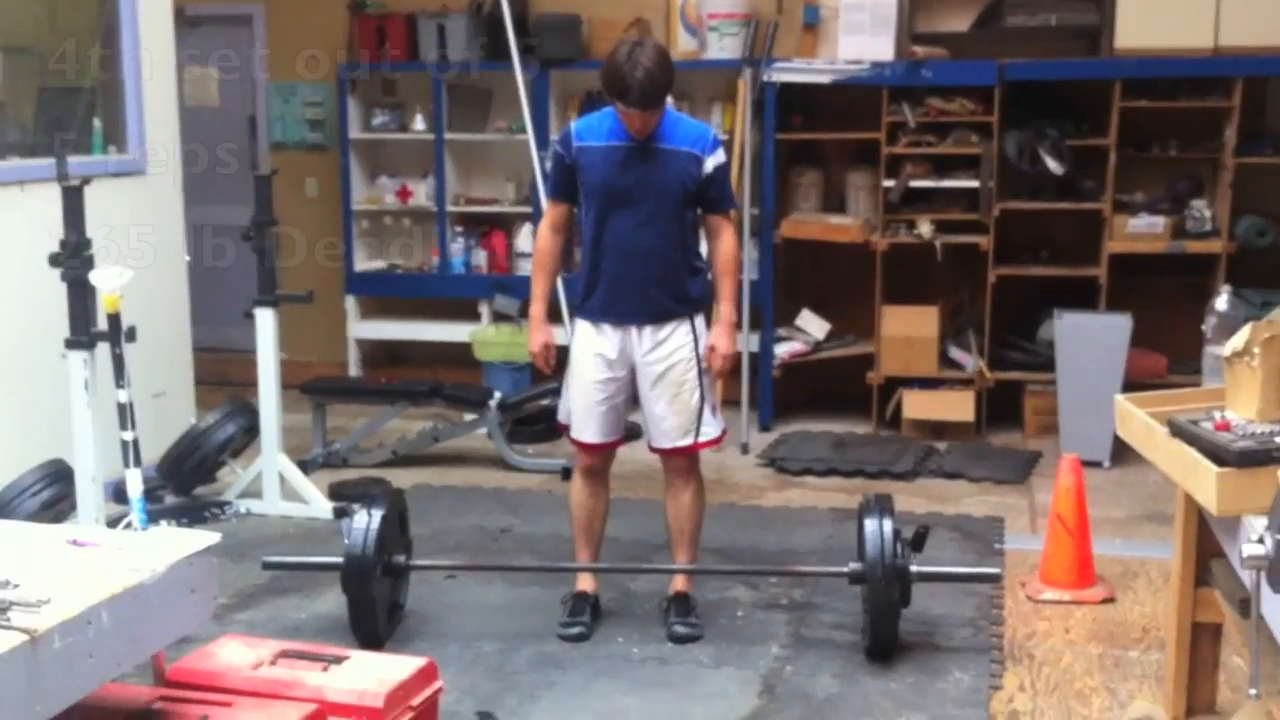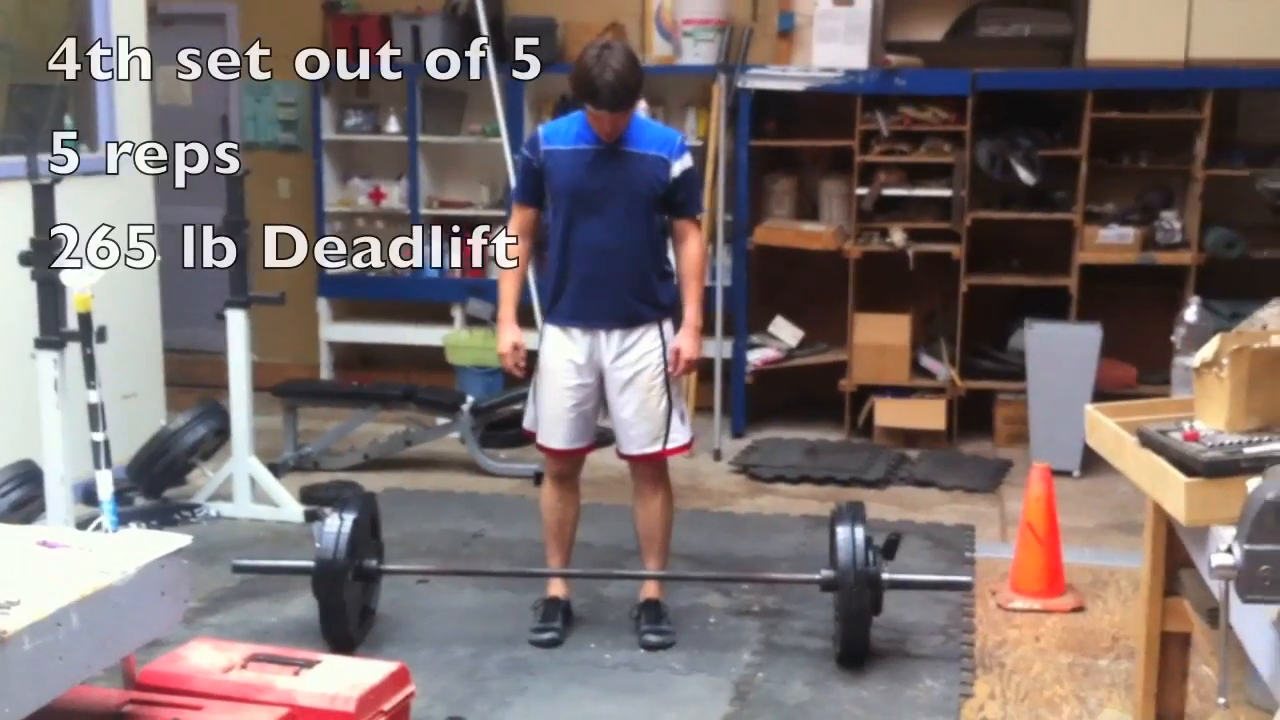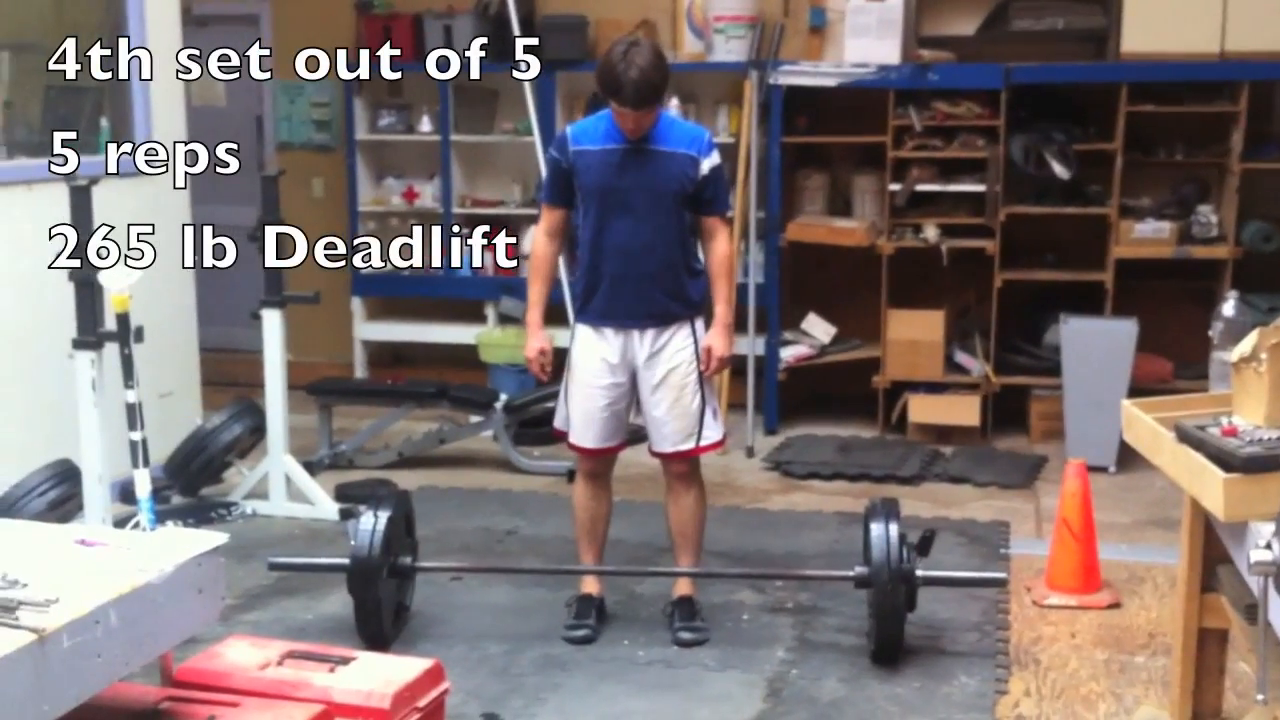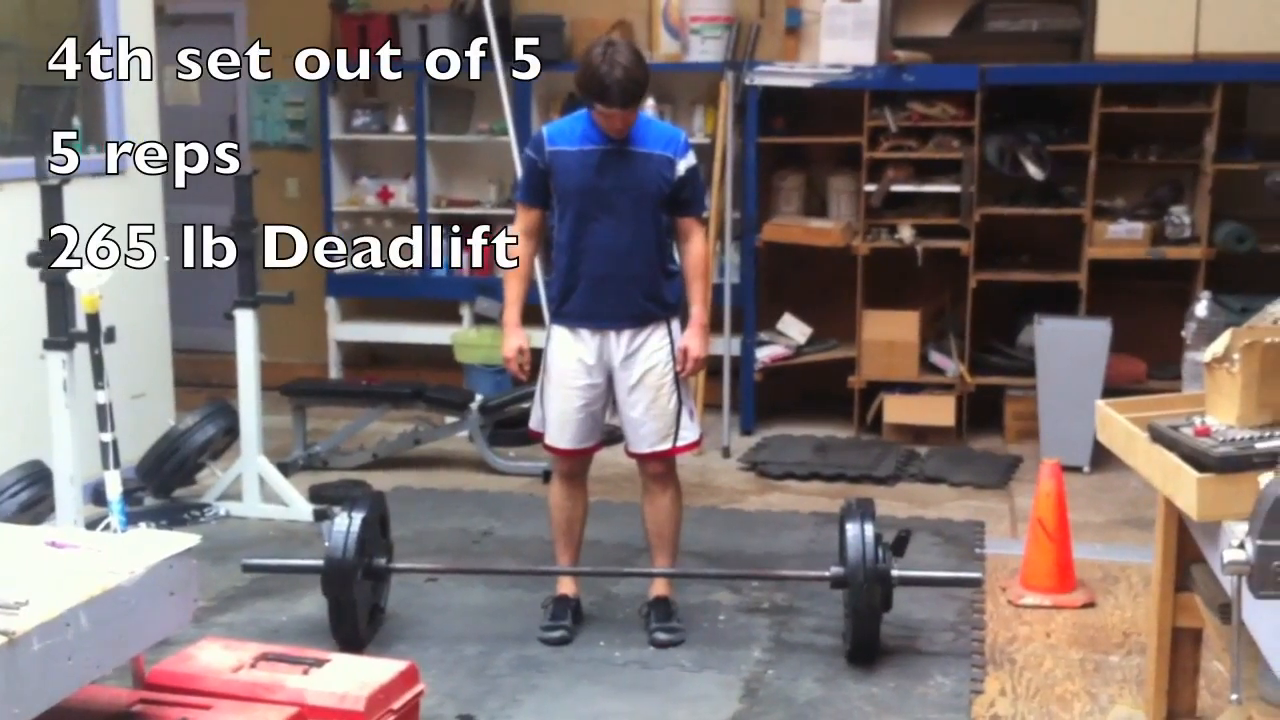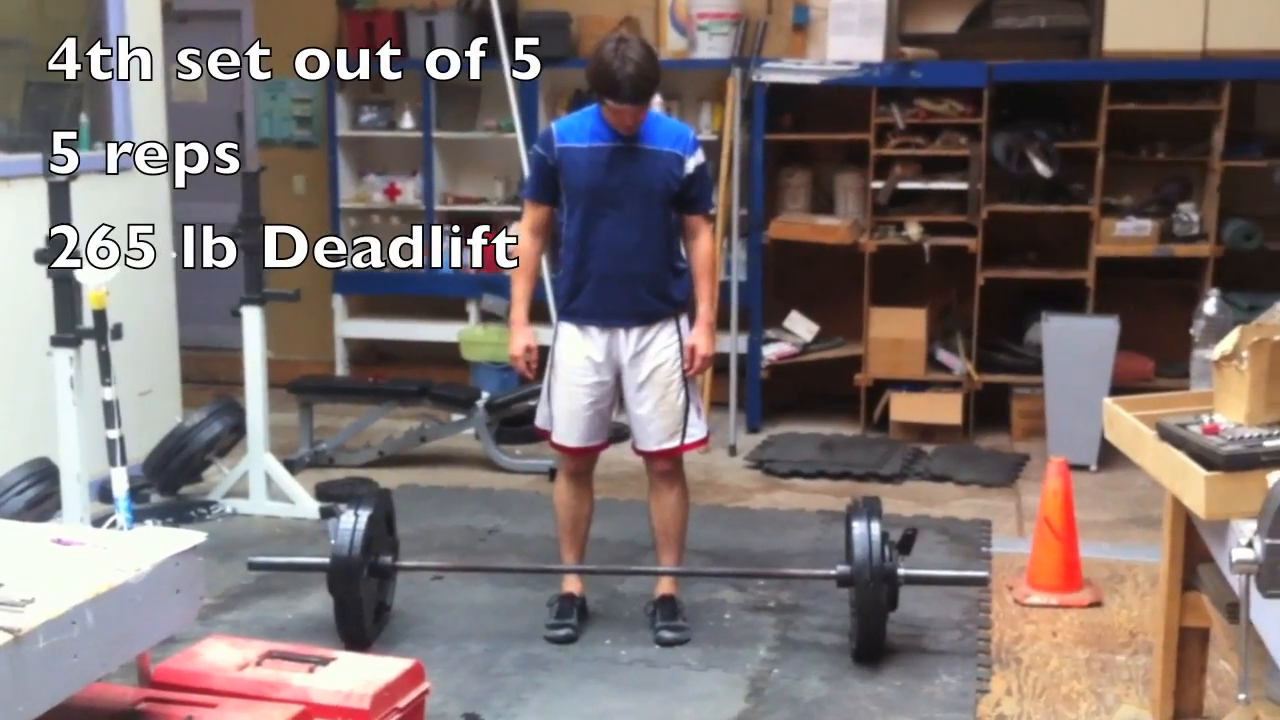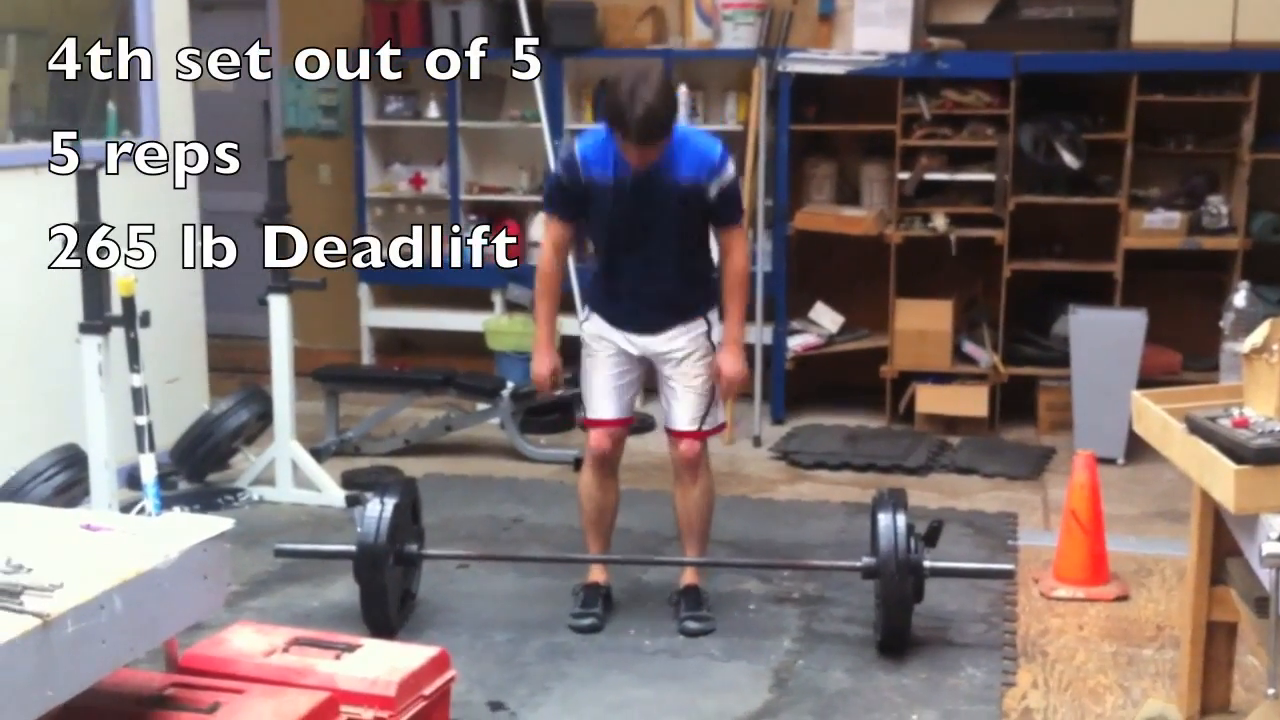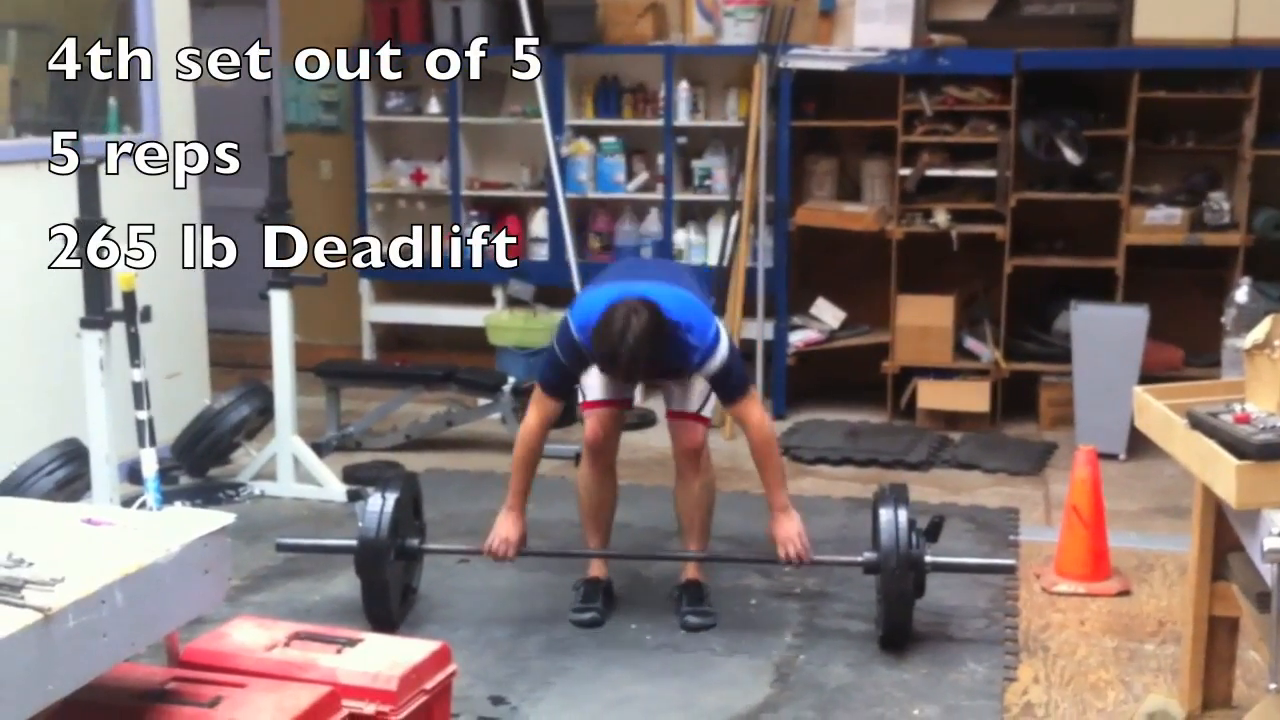
dt=0.4s
person 1, frame 1
left shoulder: (700, 145)
right shoulder: (577, 140)
left elbow: (722, 235)
right elbow: (553, 228)
left wrist: (725, 322)
right wrist: (537, 314)
left hip: (674, 324)
right hip: (597, 323)
left knee: (681, 457)
right knee: (589, 457)
left ankle: (681, 588)
right ankle: (585, 586)
person 1, frame 2
left shoulder: (668, 149)
right shoulder: (546, 143)
left elbow: (688, 238)
right elbow: (521, 232)
left wrist: (690, 325)
right wrist: (507, 318)
left hip: (644, 329)
right hip: (566, 327)
left knee: (650, 463)
right knee: (559, 463)
left ankle: (652, 594)
right ankle: (556, 591)
person 1, frame 3
left shoulder: (696, 146)
right shoulder: (573, 144)
left elbow: (716, 237)
right elbow: (549, 234)
left wrist: (721, 323)
right wrist: (534, 323)
left hip: (674, 329)
right hip: (597, 328)
left knee: (681, 462)
right knee: (591, 460)
left ankle: (685, 591)
right ankle: (589, 588)
person 1, frame 4
left shoulder: (672, 147)
right shoulder: (550, 144)
left elbow: (691, 237)
right elbow: (525, 235)
left wrist: (698, 323)
right wrist: (512, 323)
left hip: (651, 330)
right hip: (573, 329)
left knee: (658, 463)
right knee: (568, 462)
left ankle: (661, 592)
right ankle: (565, 589)
person 1, frame 5
left shoulder: (681, 145)
right shoulder: (558, 140)
left elbow: (698, 235)
right elbow: (532, 231)
left wrist: (705, 322)
right wrist: (519, 320)
left hip: (658, 329)
right hip: (580, 327)
left knee: (665, 462)
right knee: (574, 460)
left ankle: (667, 589)
right ankle: (571, 587)
person 1, frame 6
left shoulder: (708, 159)
right shoulder: (580, 157)
left elbow: (734, 249)
right elbow: (554, 248)
left wrist: (733, 343)
right wrist: (543, 343)
left hip: (687, 323)
right hip: (610, 321)
left knee: (689, 451)
right knee: (600, 448)
left ankle: (691, 581)
right ankle: (596, 577)
person 1, frame 7
left shoulder: (700, 334)
right shoulder: (580, 330)
left elbow: (755, 419)
right elbow: (537, 419)
left wrist: (783, 512)
right wrist: (511, 512)
left hip: (682, 343)
right hip: (609, 339)
left knee: (691, 445)
right knee: (597, 439)
left ankle: (693, 576)
right ankle: (596, 572)
